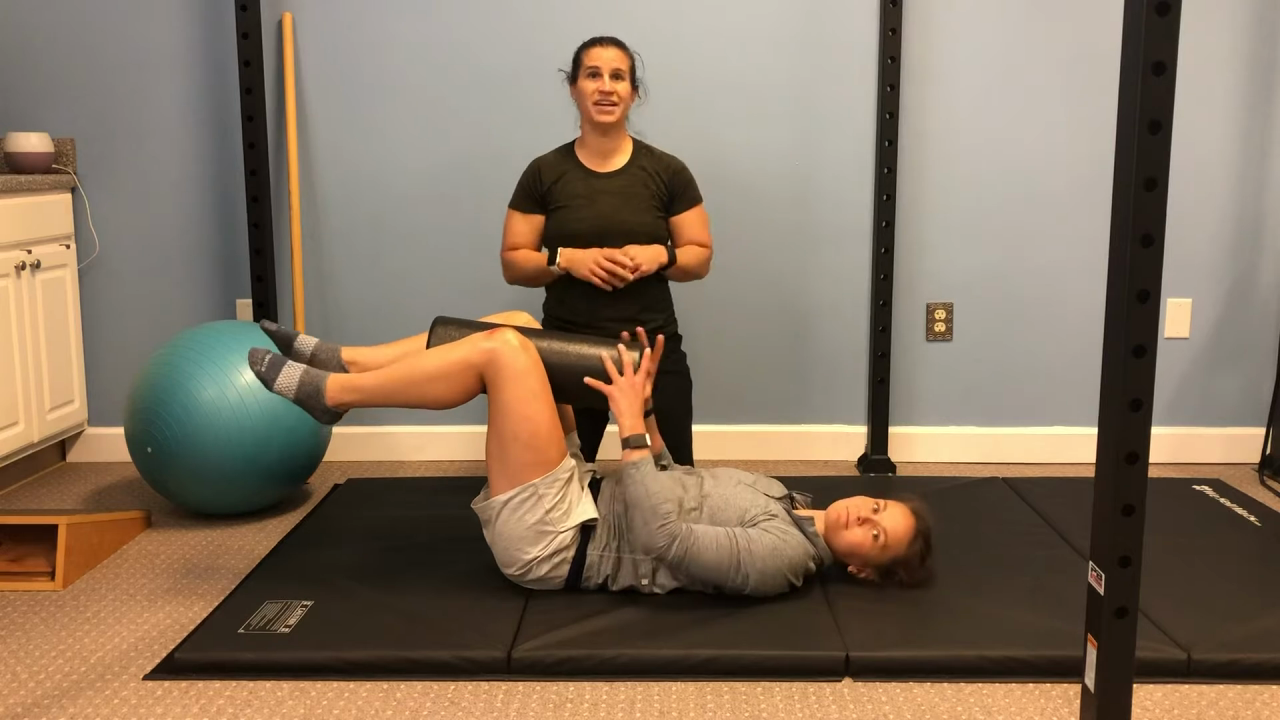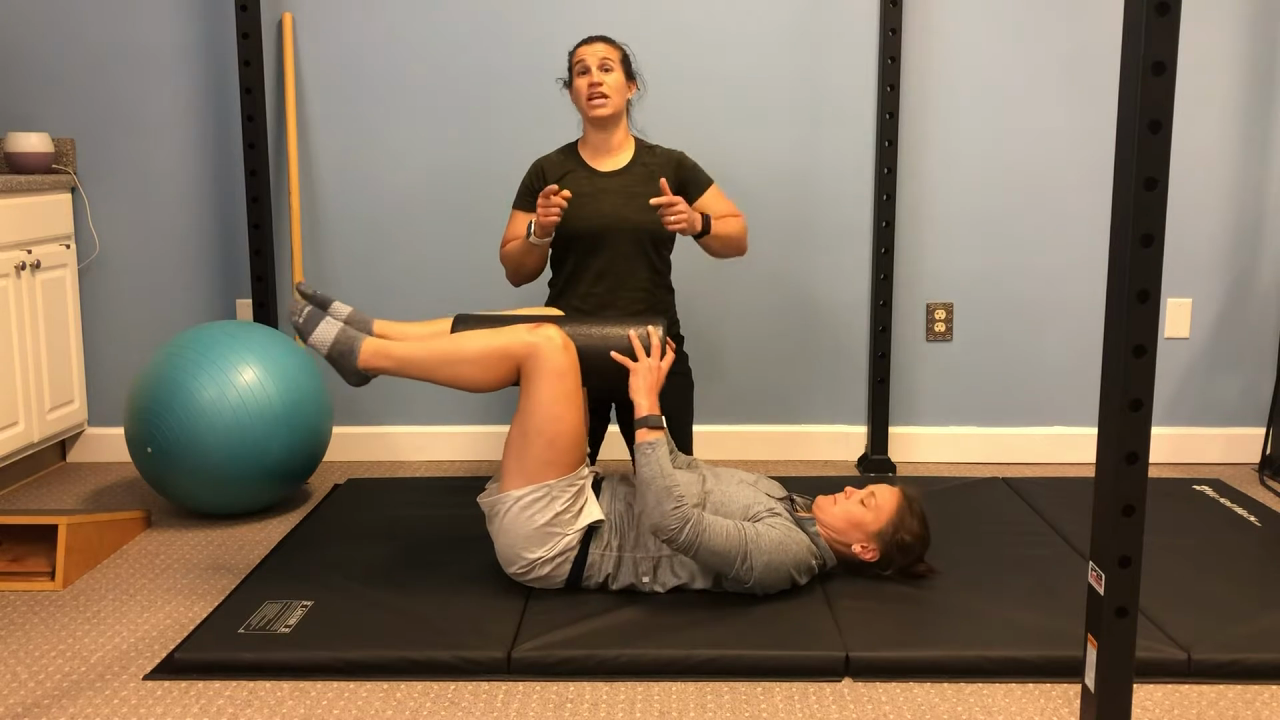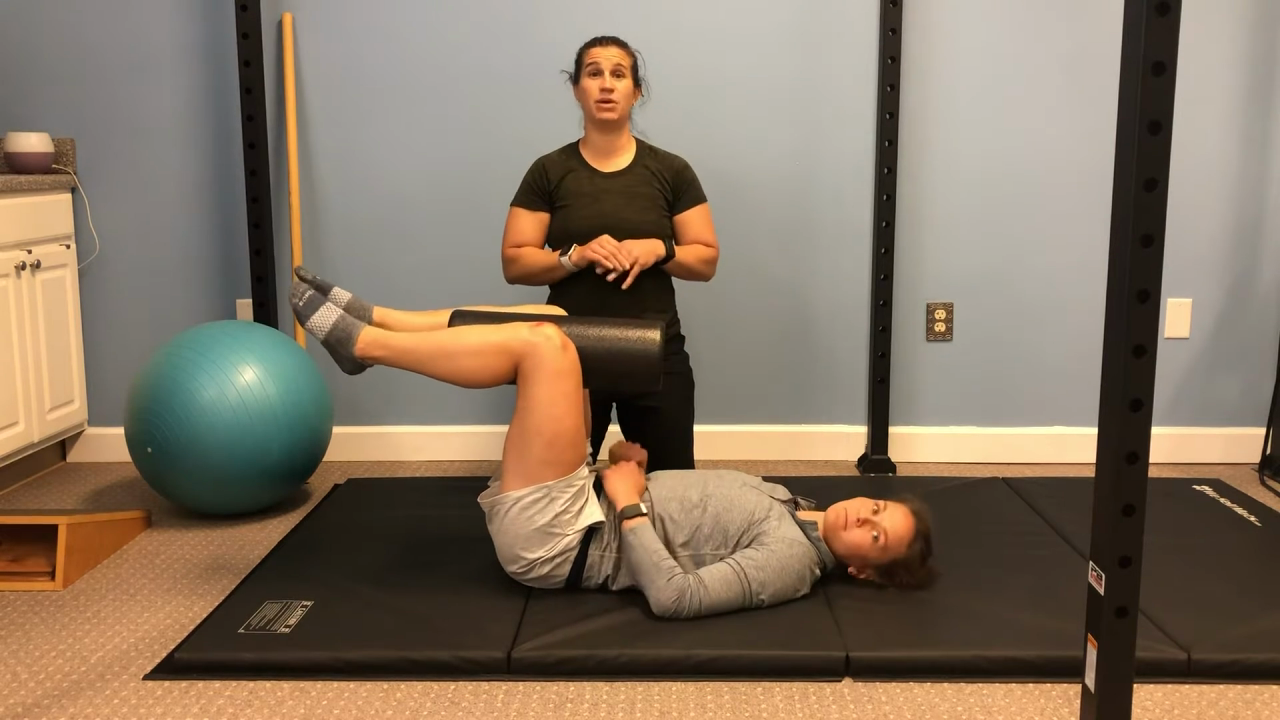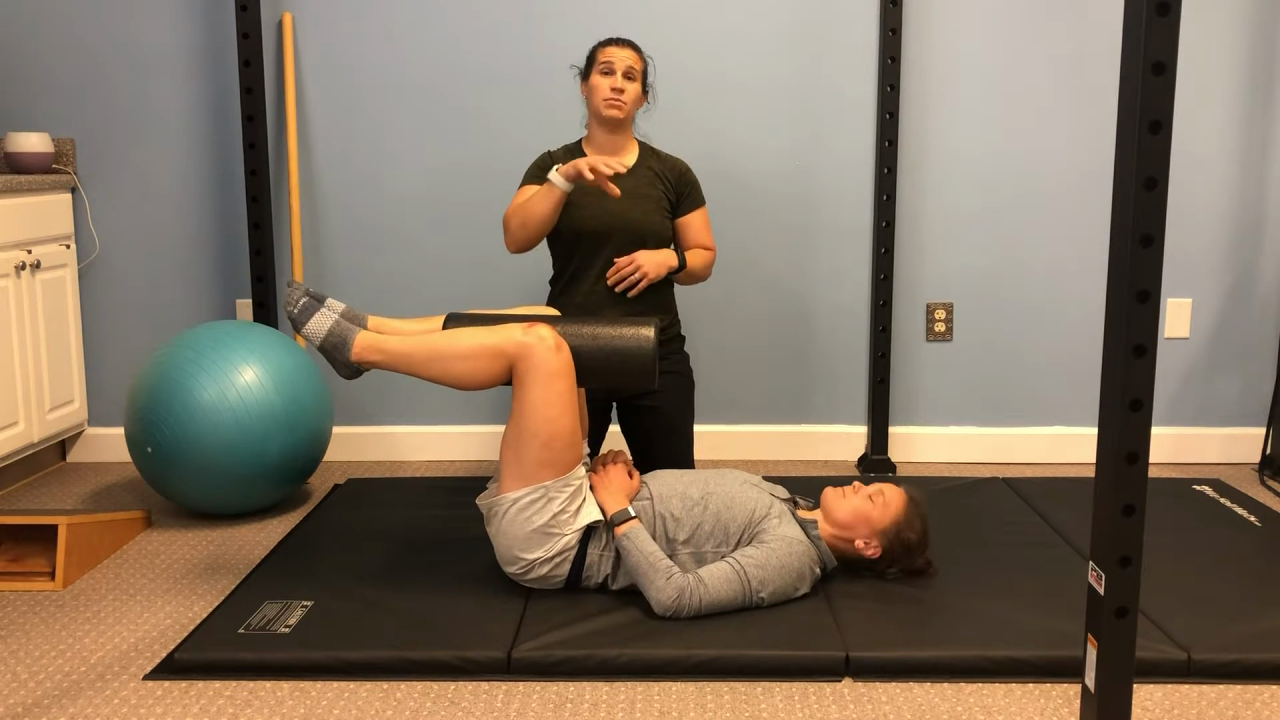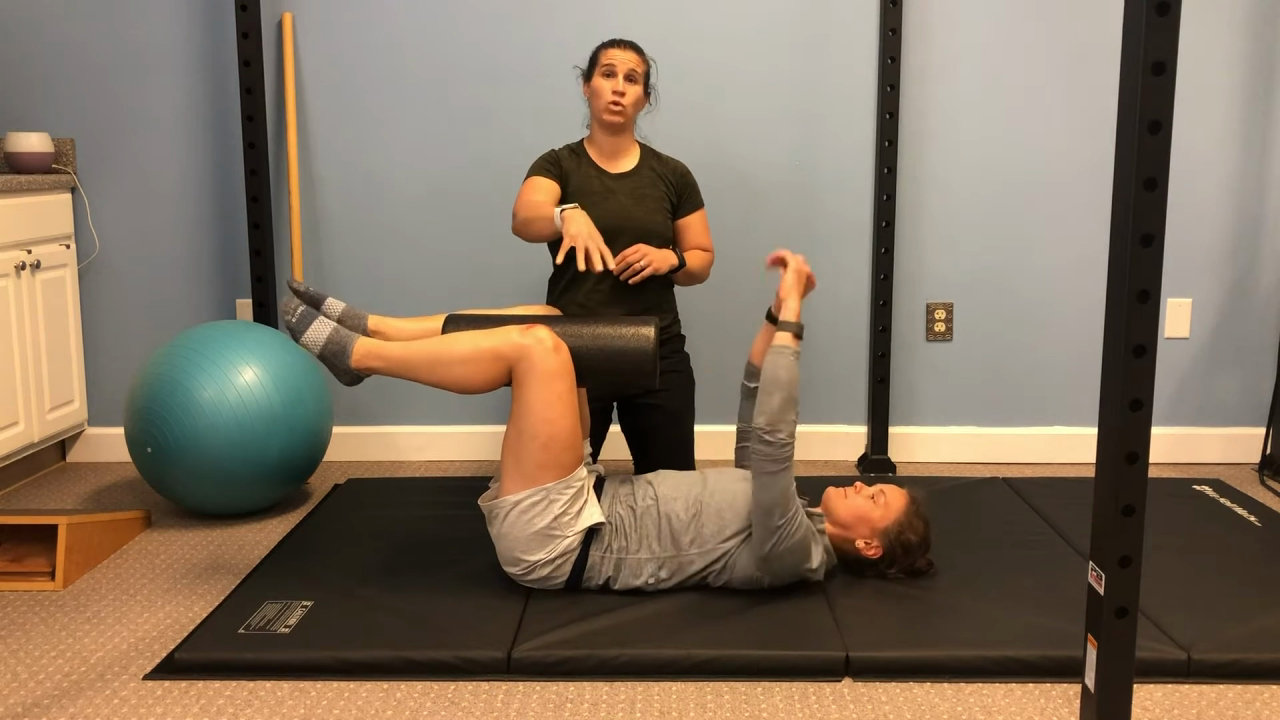
dt=1s
person 1, frame 1
left shoulder: (784, 556)
right shoulder: (789, 505)
left elbow: (660, 537)
left wrist: (630, 425)
right wrist: (645, 406)
left hip: (548, 542)
right hip: (584, 497)
left knee: (503, 351)
right knee: (516, 325)
left ankle: (327, 394)
right ankle: (338, 360)
person 1, frame 2
left shoulder: (785, 554)
right shoulder: (787, 508)
left elbow: (670, 521)
right elbow: (680, 481)
left wrist: (644, 407)
right wrist: (651, 401)
left hip: (548, 541)
right hip: (588, 502)
left knee: (545, 346)
right knee: (548, 323)
left ankle: (359, 355)
right ankle: (367, 331)
person 1, frame 3
left shoulder: (792, 562)
right shoulder: (786, 505)
left elbow: (674, 596)
left wrist: (629, 504)
right wrist: (631, 470)
left hip: (551, 542)
right hip: (585, 504)
left knee: (542, 344)
right knee: (547, 319)
left ankle: (361, 343)
right ankle: (366, 317)
person 1, frame 4
left shoulder: (791, 558)
right shoulder: (784, 506)
left elbow: (675, 594)
left wrist: (619, 510)
right wrist: (623, 482)
left hip: (552, 539)
right hip: (589, 506)
left knee: (536, 344)
right knee: (543, 324)
left ankle: (357, 347)
right ankle: (364, 327)
person 1, frame 5
left shoulder: (795, 552)
right shoulder: (799, 517)
left elbow: (770, 439)
right elbow: (755, 422)
left wrist: (790, 317)
right wrist: (775, 317)
left hip: (553, 542)
right hip: (593, 503)
left knee: (536, 348)
right knee: (543, 321)
left ankle: (355, 353)
right ankle: (363, 328)
person 2, frame 1
left shoulder: (667, 171)
right shoulder: (544, 172)
left elbow: (700, 257)
right elbow: (513, 262)
left wrist: (661, 256)
right wrist: (566, 260)
person 2, frame 2
left shoulder: (671, 166)
right shoulder: (547, 171)
left elbow: (738, 239)
right elbow: (515, 271)
left wrist: (696, 224)
right wrist: (540, 231)
person 2, frame 3
left shoulder: (671, 171)
right shoulder: (548, 171)
left elbow: (706, 260)
right elbow: (514, 263)
left wrist: (658, 250)
right wrist: (575, 256)
left hip: (656, 356)
person 2, frame 4
left shoulder: (672, 173)
right shoulder: (554, 165)
left elbow: (704, 258)
right elbow: (515, 238)
left wrist: (670, 260)
right wrist: (567, 175)
left hip: (656, 356)
person 2, frame 5
left shoulder: (672, 175)
right shoulder: (556, 165)
left elbow: (702, 260)
right elbow: (523, 221)
left wrist: (670, 259)
right wrist: (568, 215)
left hip: (658, 356)
